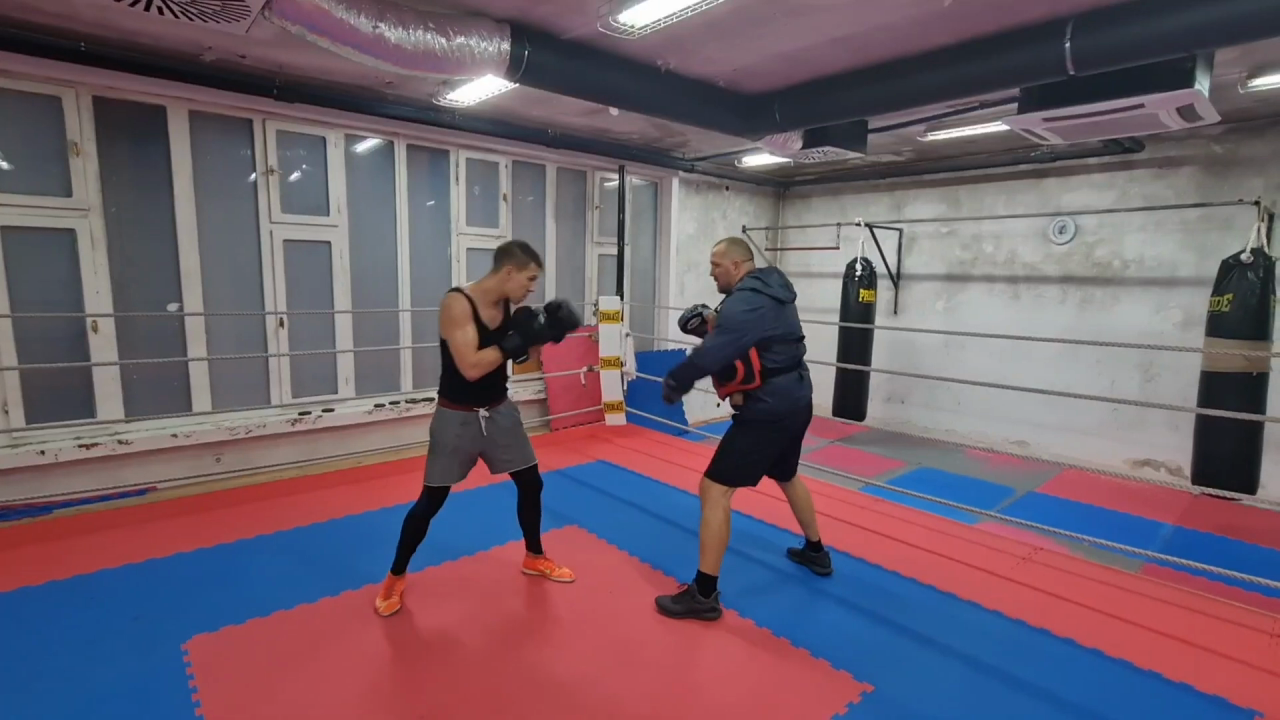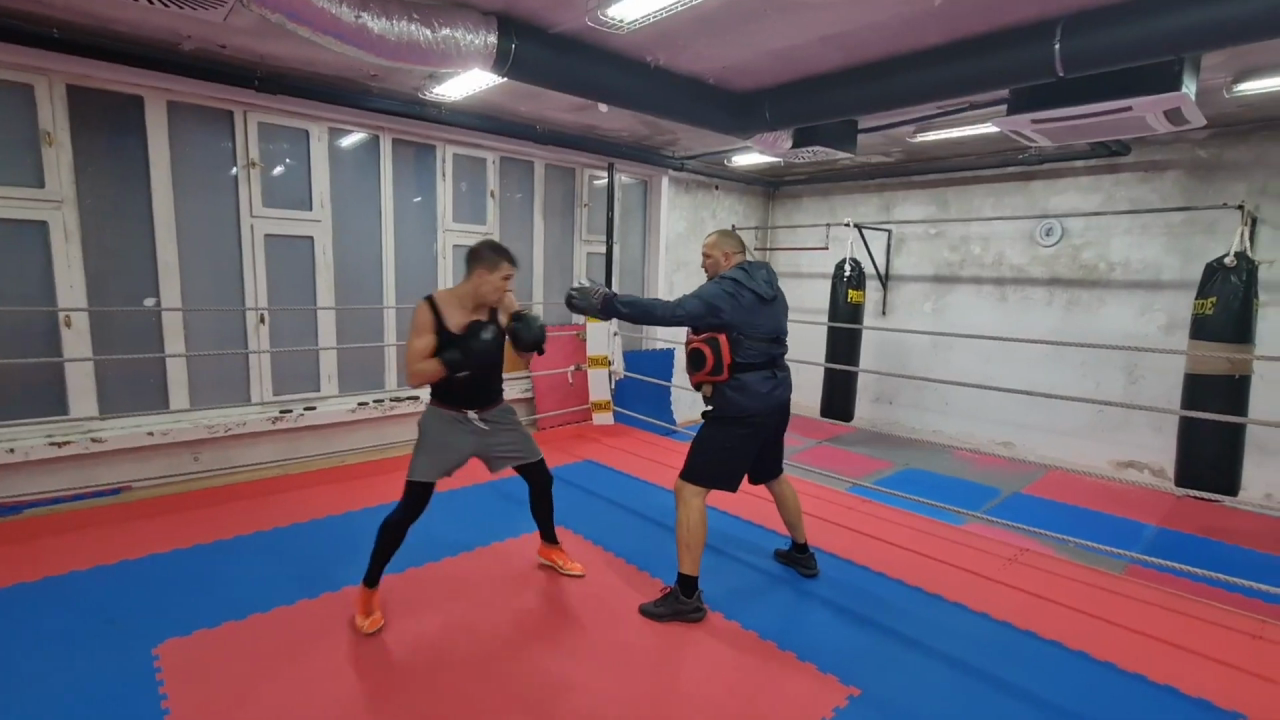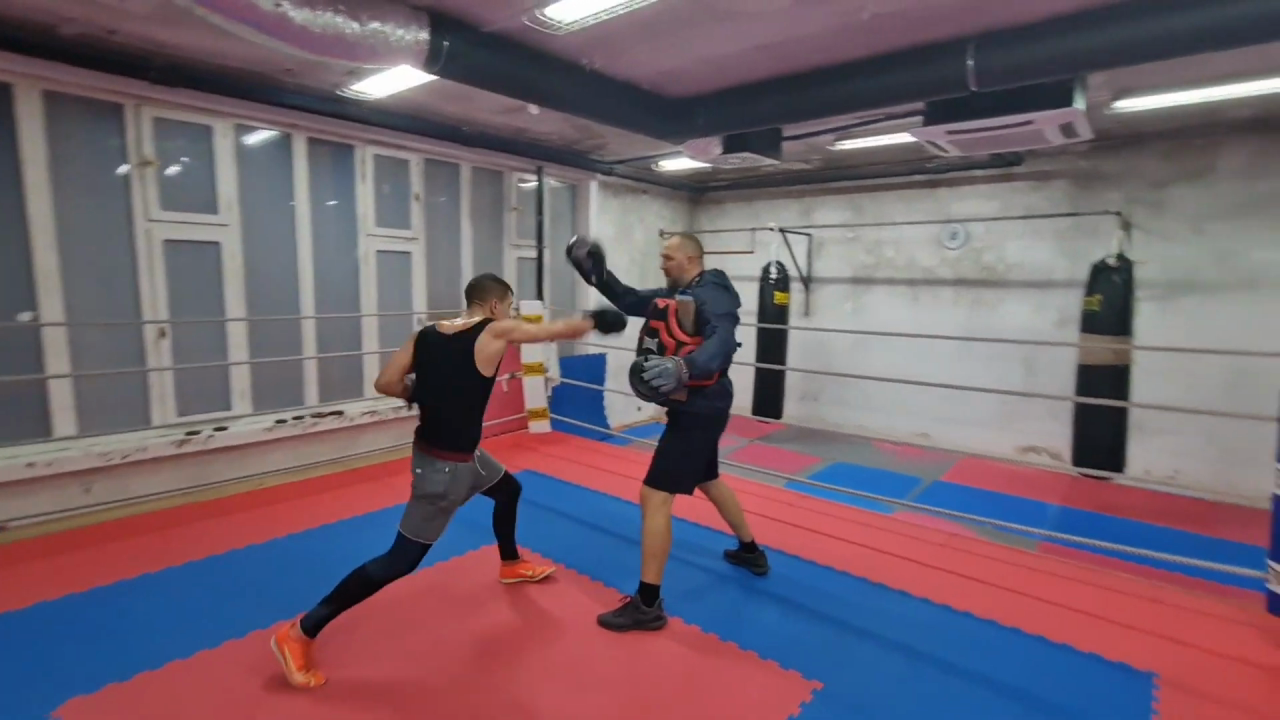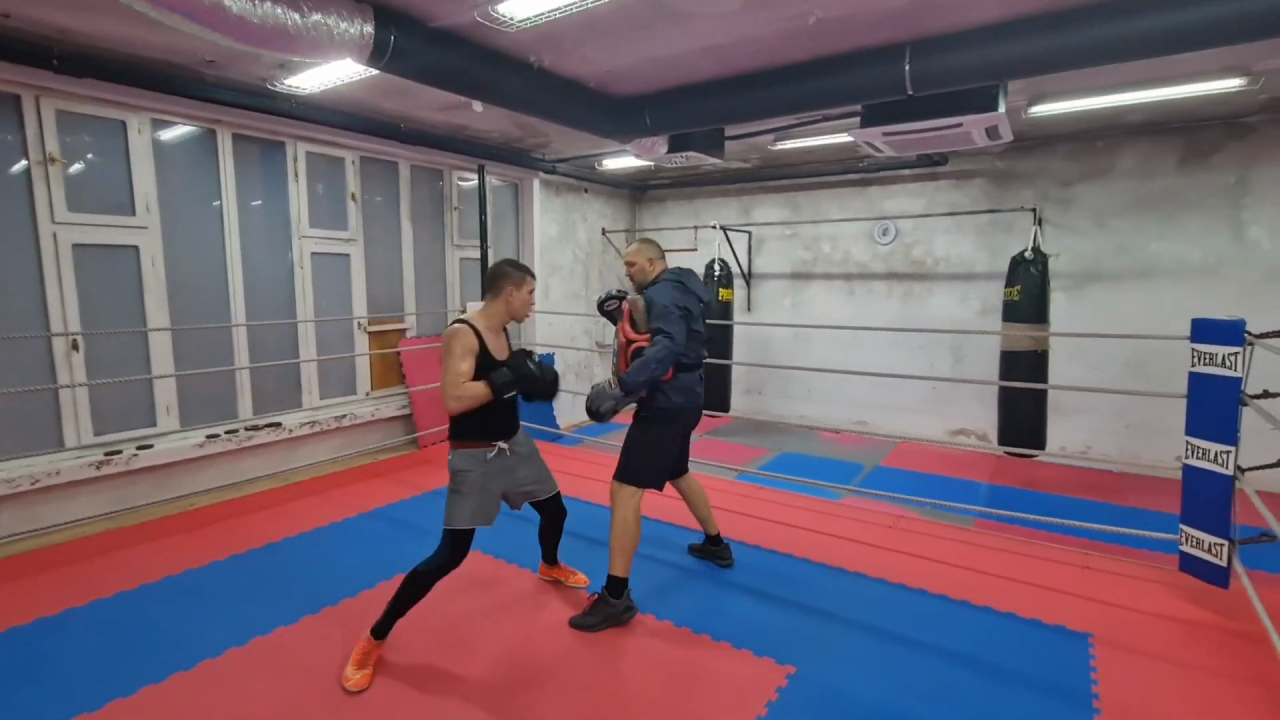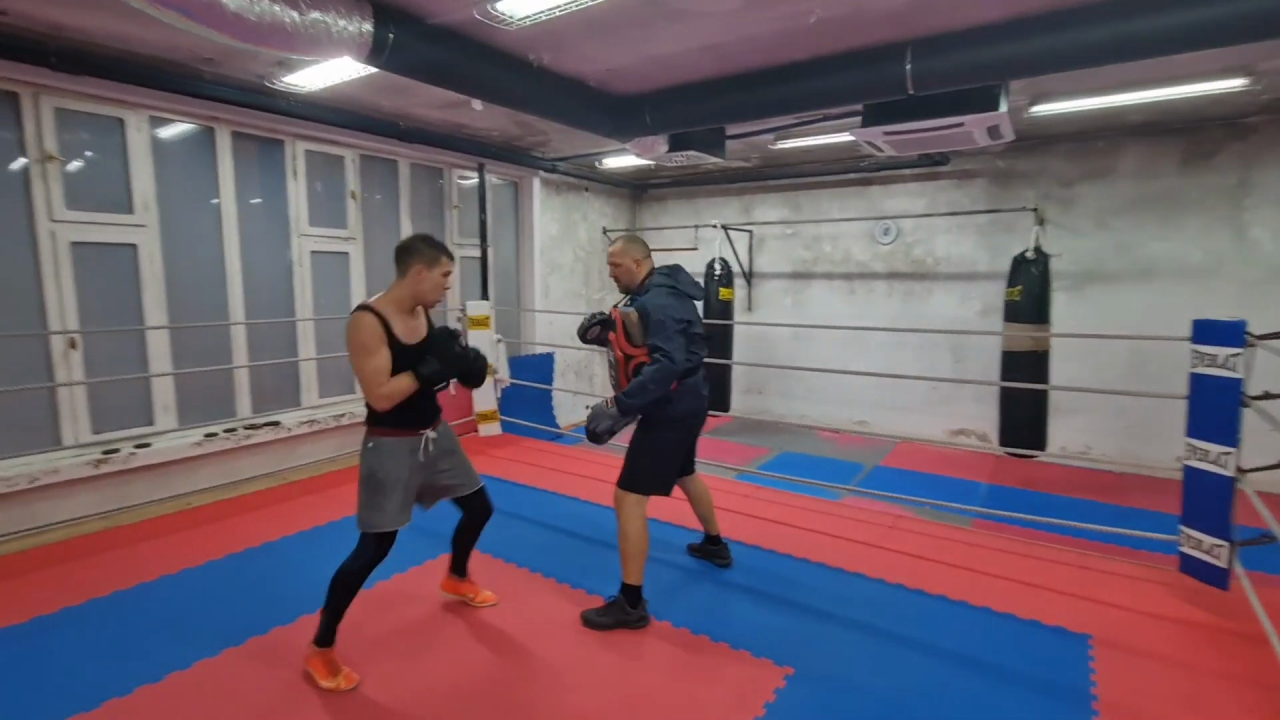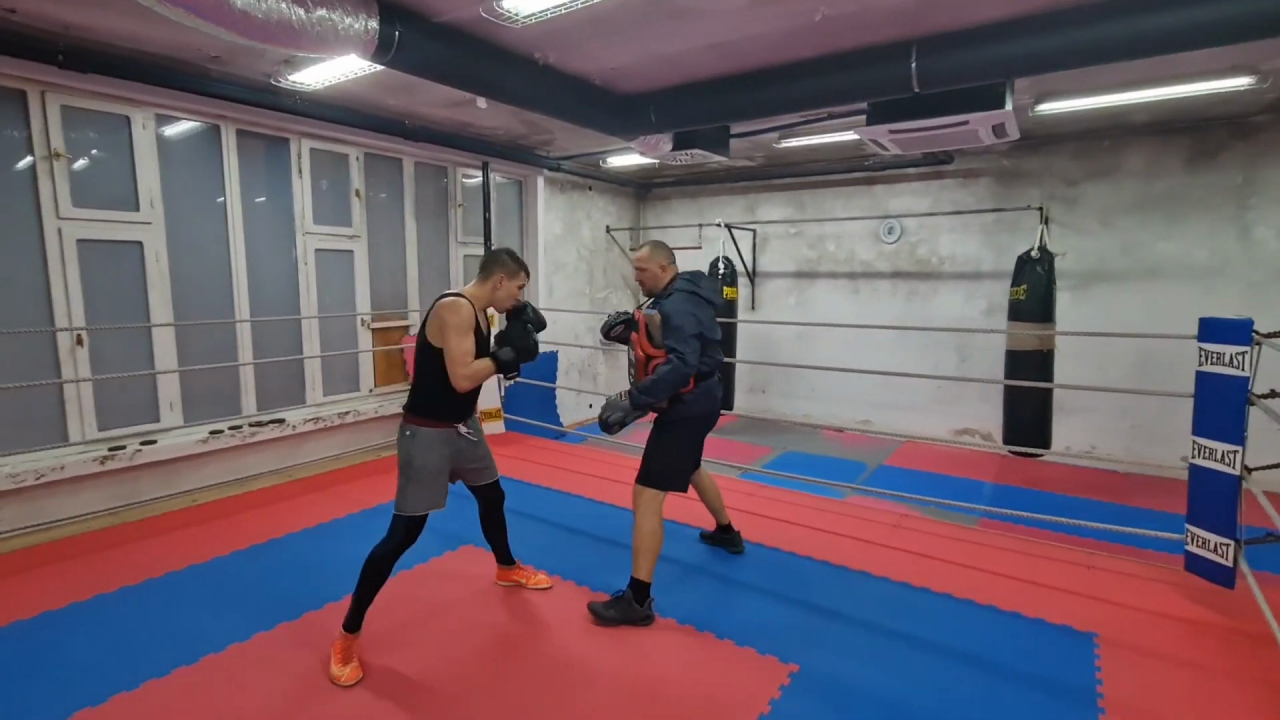
dt=0.5s
person 1, frame 1
left shoulder: (507, 306)
right shoulder: (457, 303)
left elbow: (523, 352)
right elbow: (470, 368)
left wrist: (551, 327)
right wrist: (516, 339)
left hip: (499, 411)
right hip: (457, 416)
left knee: (531, 482)
right knee: (432, 501)
left ankle: (534, 557)
right ankle: (396, 578)
person 1, frame 2
left shoulder: (503, 305)
right shoulder: (428, 309)
left elbow: (534, 335)
right elbow: (414, 373)
left wrist: (531, 335)
right wrist: (460, 357)
left hip: (495, 414)
right hip: (446, 417)
left knee: (541, 476)
right knee: (411, 507)
left ankle: (550, 548)
right ankle: (369, 590)
person 1, frame 3
left shoulder: (427, 335)
right shoulder: (496, 331)
left elbow: (386, 382)
right elbow: (557, 330)
right wrist: (597, 320)
left hip: (459, 456)
right hip: (447, 463)
left knee: (509, 490)
right knee: (403, 558)
left ankle: (510, 564)
right ankle: (300, 633)
person 1, frame 4
left shoulder: (501, 330)
right shoulder: (462, 334)
right elbow: (456, 402)
left wrist: (532, 379)
right wrist: (508, 379)
left hip: (515, 444)
right hip: (474, 455)
left knee: (554, 509)
right knee: (448, 556)
left ankle: (551, 566)
right ankle: (373, 641)
person 1, frame 5
left shoulder: (424, 312)
right shoulder: (366, 321)
right elbow: (380, 397)
left wrist: (461, 362)
right wrist: (432, 367)
left hip: (435, 434)
right hip: (392, 445)
left knee: (479, 507)
right knee: (373, 549)
left ankle: (457, 579)
right ankle: (320, 650)
person 1, frame 6
left shoulder: (475, 311)
right shoulder: (454, 309)
left elbow: (479, 366)
right elbow: (464, 379)
left wrist: (513, 343)
right wrist: (510, 352)
left hip: (462, 427)
right hip: (427, 433)
left knee: (492, 494)
right knee: (404, 533)
left ankle: (507, 568)
right ankle: (347, 635)
person 2, frame 1
left shoulder: (744, 302)
right shoulder: (768, 294)
left elbow: (712, 355)
left wrist: (675, 381)
right wrist: (711, 323)
left hip: (766, 410)
right hip: (794, 402)
left knee: (714, 489)
right knee: (786, 476)
left ankle: (704, 593)
right ankle: (815, 551)
person 2, frame 2
left shoulder: (724, 290)
right shoulder: (768, 291)
left elbow: (669, 311)
left wrist: (605, 300)
right wrist: (697, 311)
left hip: (739, 407)
right hip: (773, 400)
left knee: (689, 490)
right knee: (773, 477)
left ankle: (687, 596)
right ankle: (802, 553)
person 2, frame 3
left shoulder: (711, 297)
right shoulder: (675, 295)
left elbow: (720, 345)
right elbow: (631, 301)
left wrist: (681, 368)
right wrist: (597, 273)
left hip: (699, 409)
right hip: (698, 407)
left knee: (655, 496)
right knee: (708, 479)
left ankle: (647, 604)
right ankle: (751, 552)
person 2, frame 4
left shoulder: (663, 295)
right shoulder: (673, 291)
left elbow: (668, 350)
left wrist: (620, 385)
right wrist: (625, 317)
left hip: (666, 404)
right hip: (679, 400)
left knee: (625, 491)
right knee: (678, 474)
left ankle: (615, 597)
right ankle: (716, 545)
person 2, frame 5
left shoulder: (657, 302)
right shoulder: (654, 294)
left elbow: (667, 363)
left wrist: (620, 405)
right wrist: (609, 332)
left hip: (670, 410)
right hip: (684, 404)
left knee: (628, 498)
right knee: (684, 474)
left ankle: (631, 603)
right ankle: (715, 544)
person 2, frame 6
left shoulder: (679, 306)
right shoulder: (676, 299)
left elbow: (681, 365)
left wrist: (632, 401)
right wrist: (632, 332)
left hip: (685, 408)
right hip: (695, 404)
left knee: (648, 494)
right knee: (689, 467)
left ankle: (637, 600)
right ankle: (727, 532)
